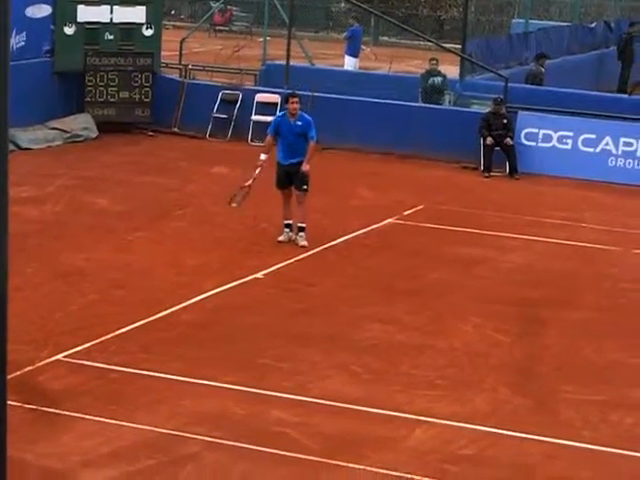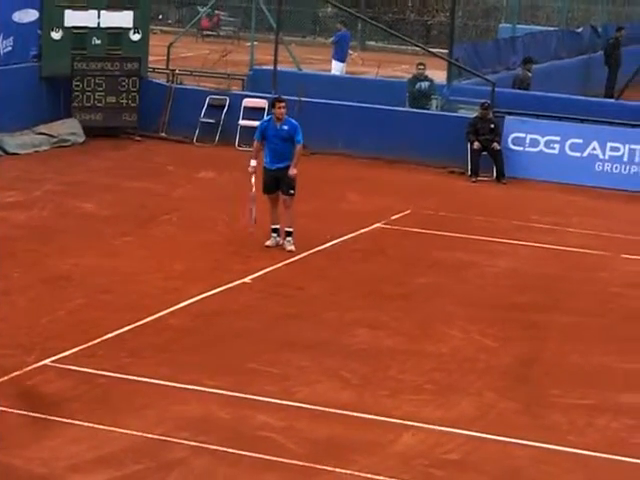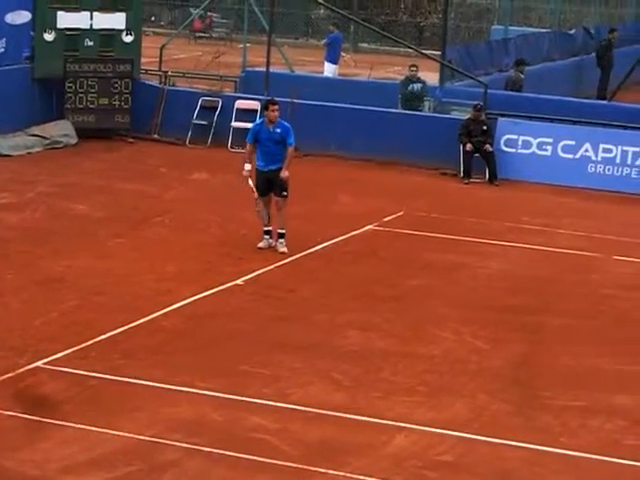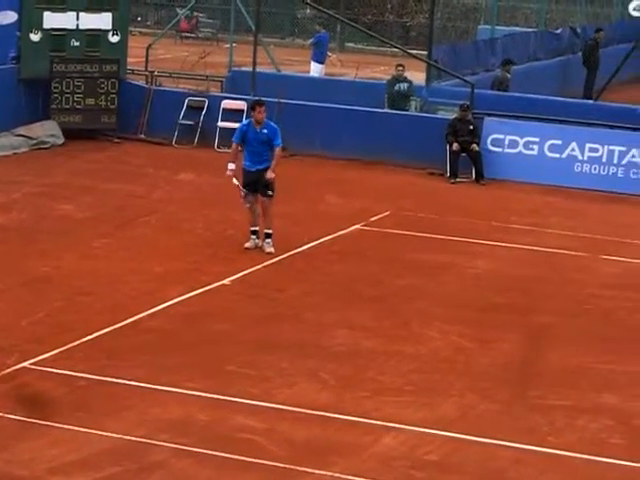
dt=0.3s
person 1, frame 1
left shoulder: (307, 121)
right shoulder: (279, 119)
left elbow: (312, 142)
right elbow: (270, 138)
left wrist: (306, 163)
right wrist: (263, 156)
left hip: (300, 164)
right hip: (282, 163)
left knee: (301, 198)
right knee: (286, 197)
left ankle: (301, 233)
right ankle: (288, 230)
person 1, frame 2
left shoulder: (293, 125)
right shoulder: (265, 124)
left elbow: (299, 146)
right elbow: (257, 143)
left wrist: (293, 167)
right wrist: (253, 163)
left hip: (287, 168)
right hip: (269, 168)
left knee: (287, 202)
right knee: (273, 202)
left ankle: (288, 238)
right ankle: (275, 235)
person 1, frame 3
left shoulder: (285, 128)
right shoulder: (257, 127)
left elbow: (290, 149)
right elbow: (250, 146)
left wrist: (285, 169)
right wrist: (247, 166)
left hip: (279, 170)
right hip: (261, 170)
left knee: (280, 204)
right knee: (264, 204)
left ankle: (281, 240)
right ankle: (267, 237)
person 1, frame 4
left shoulder: (273, 128)
right shoulder: (244, 127)
left elbow: (277, 150)
right elbow: (235, 146)
left wrist: (271, 170)
right wrist: (232, 166)
left hip: (265, 170)
right hip: (248, 170)
left knee: (266, 204)
right knee: (251, 204)
left ankle: (268, 240)
right ankle: (254, 237)
